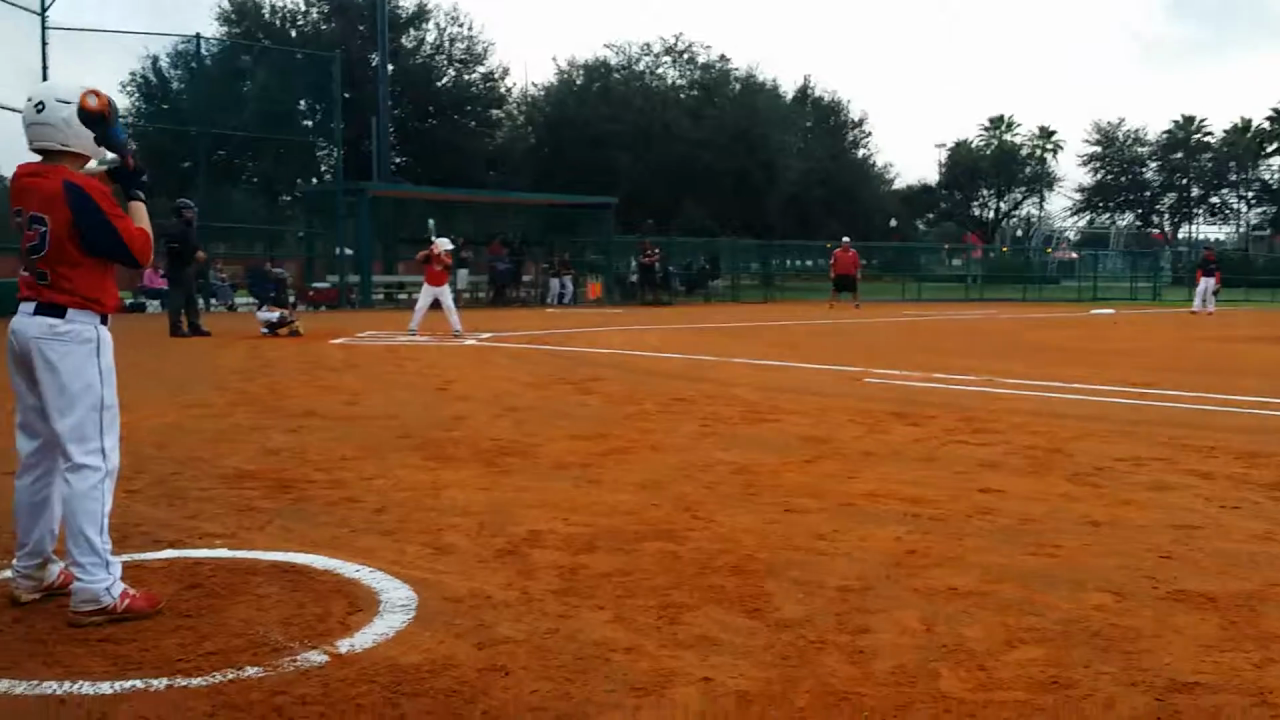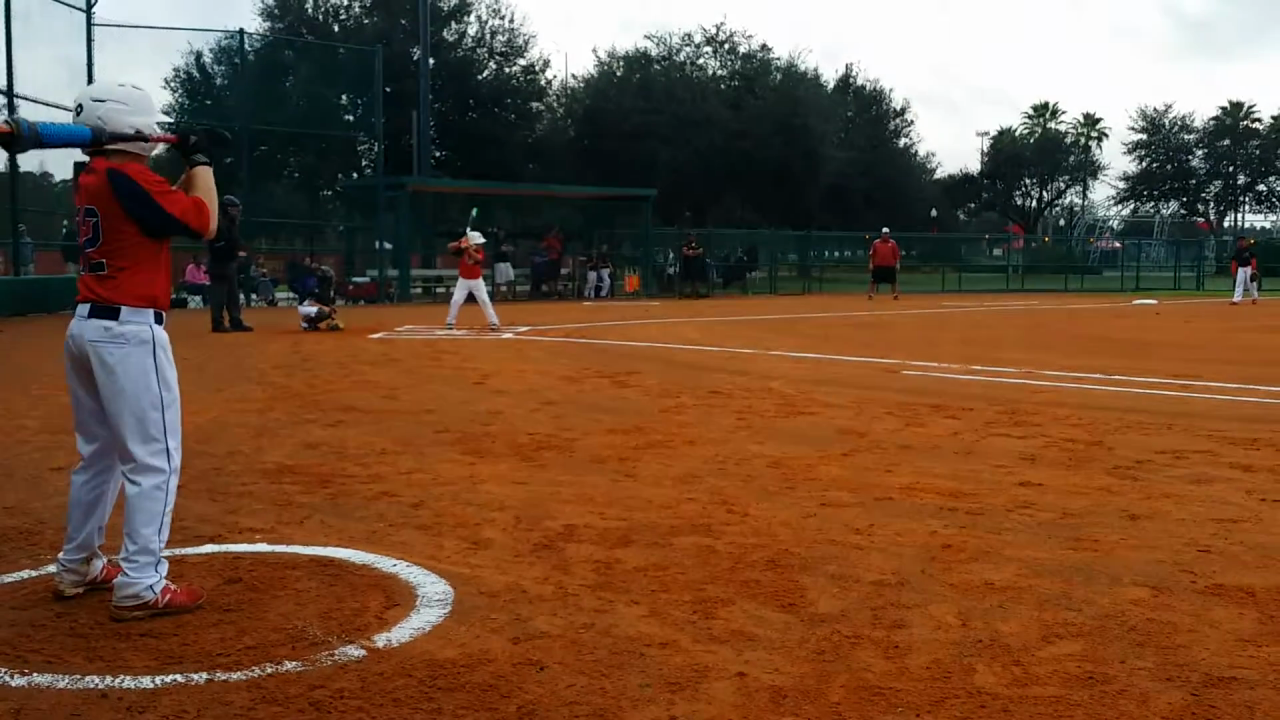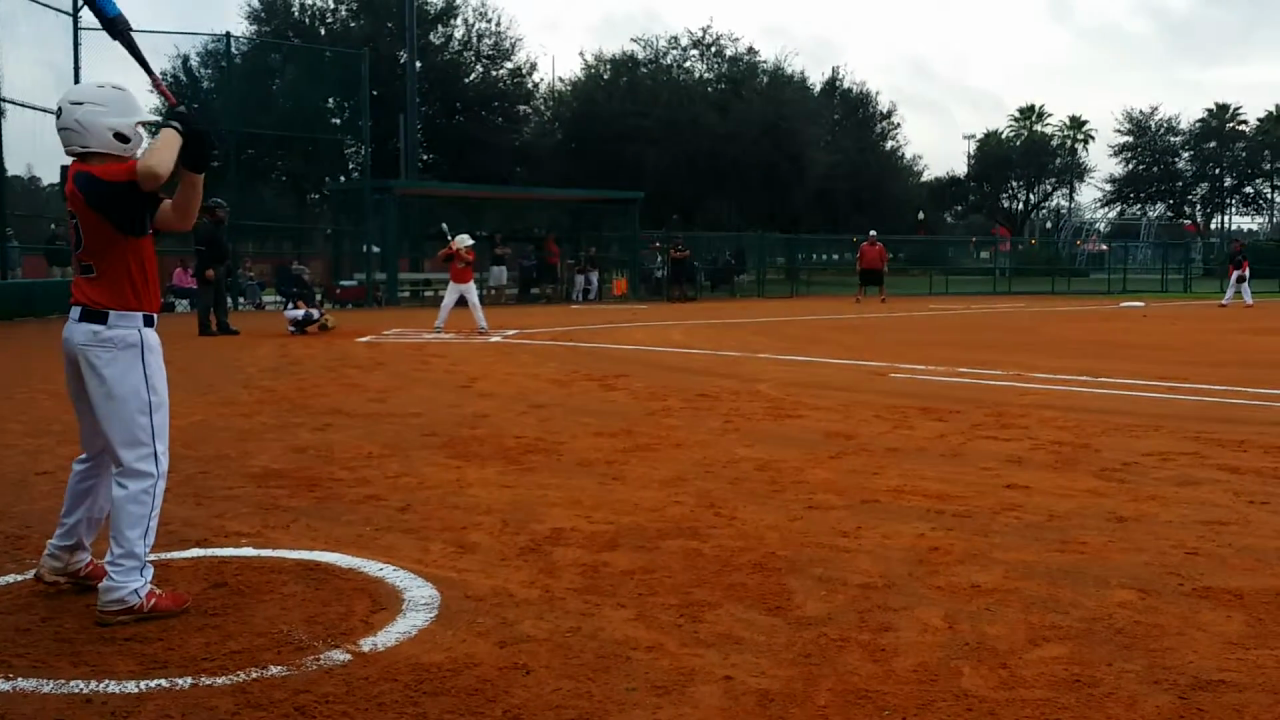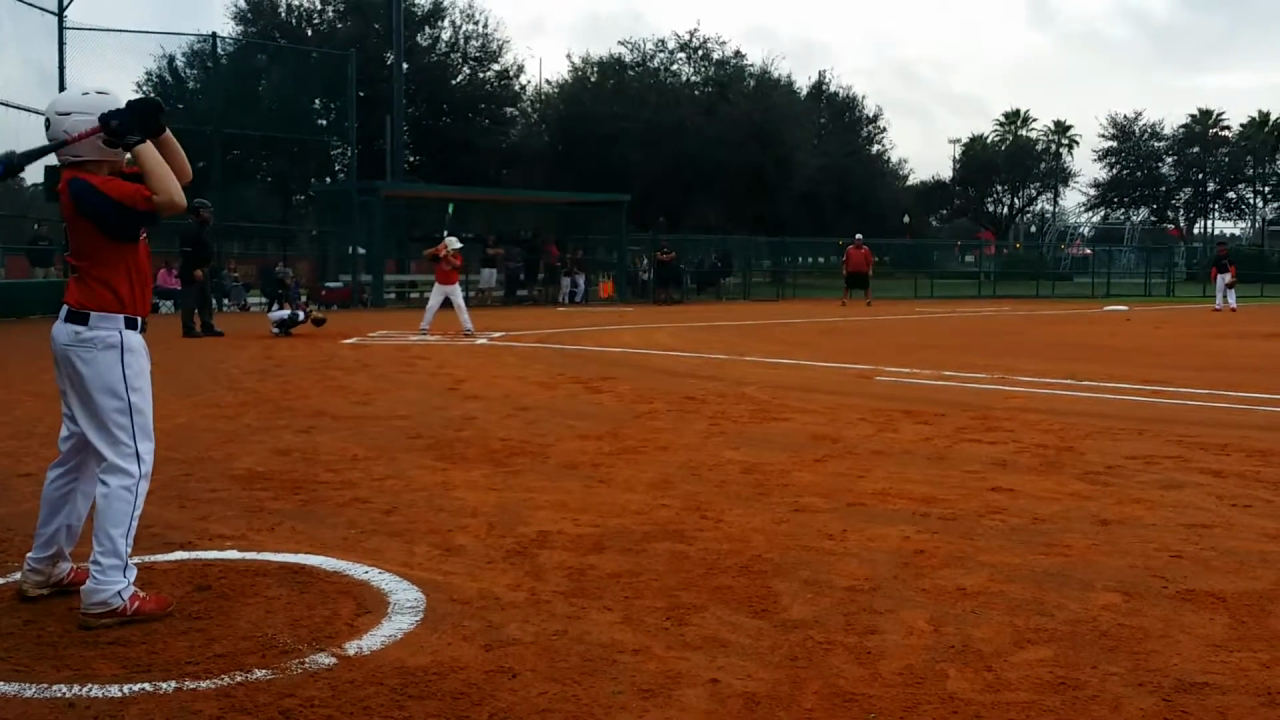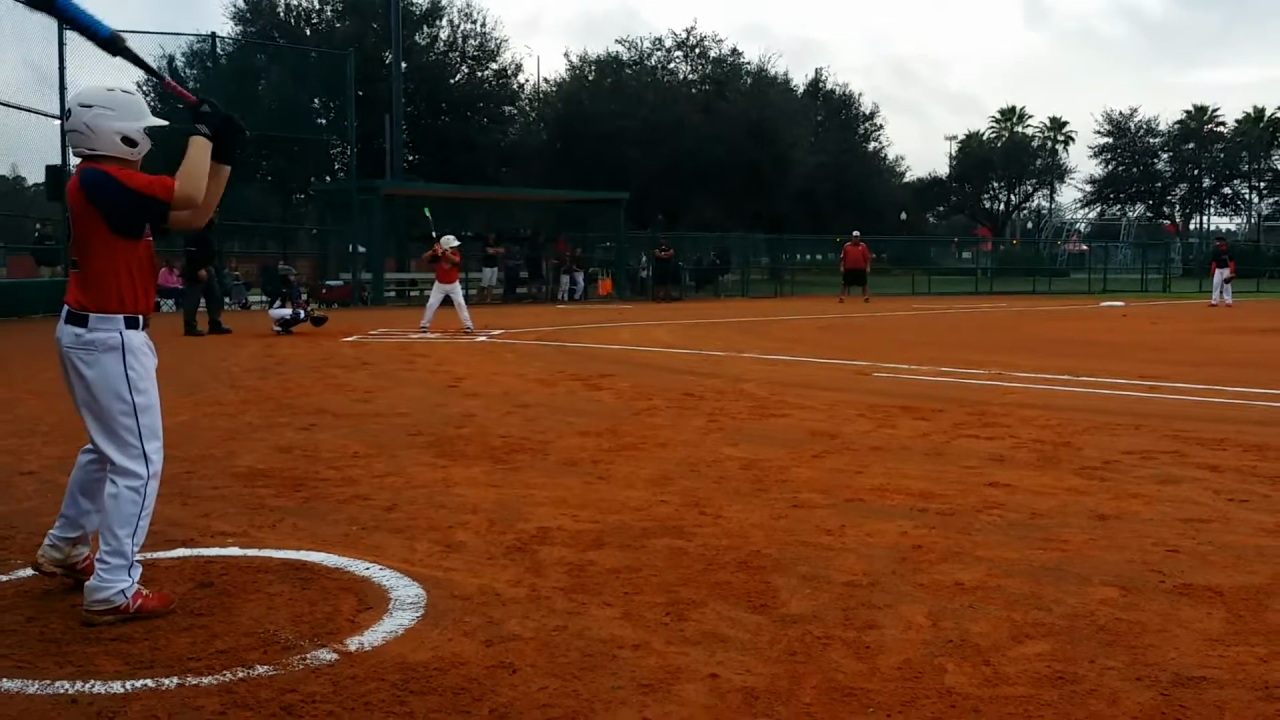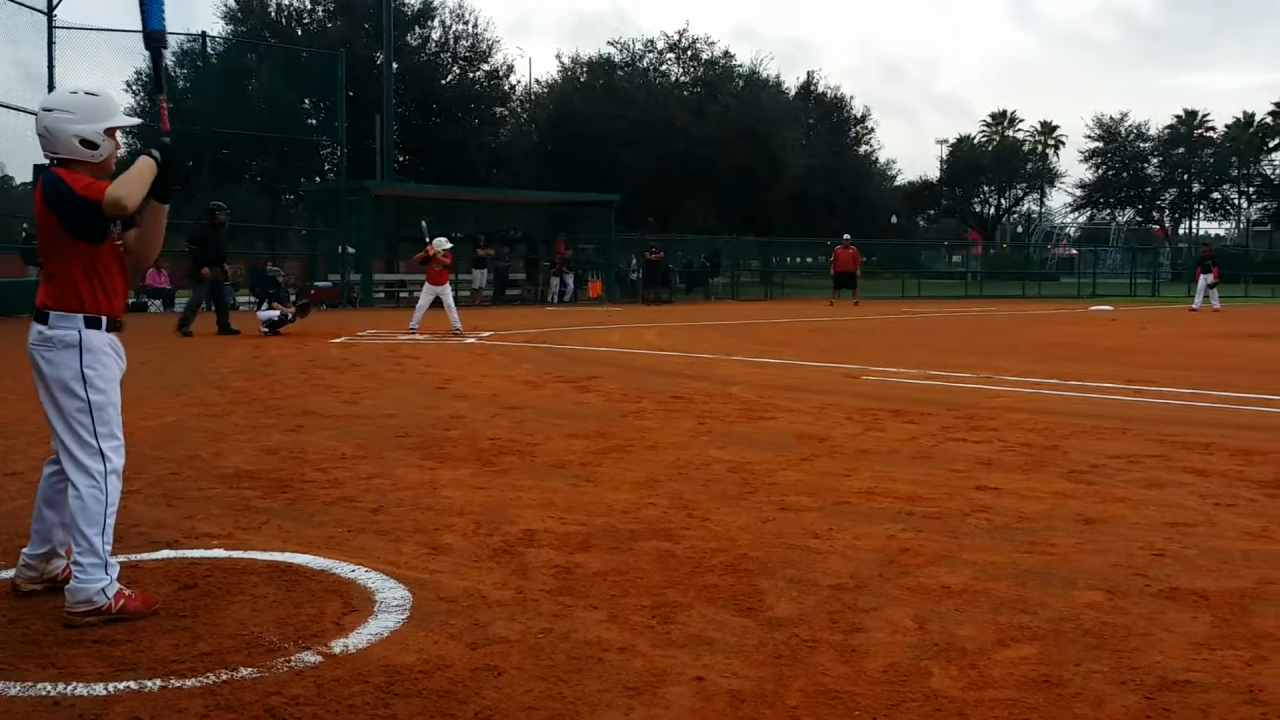
dt=0.5s
person 1, frame 1
left shoulder: (25, 181)
right shoulder: (82, 192)
right elbow: (141, 253)
left wrist: (110, 183)
right wrist: (133, 192)
left hip: (29, 325)
right hip: (72, 332)
left knee: (38, 455)
right knee: (89, 458)
left ankle: (32, 572)
right ankle: (93, 591)
person 1, frame 2
left shoulder: (95, 179)
right shoulder: (125, 177)
left elbow: (173, 205)
right elbow: (205, 222)
left wrist: (198, 162)
right wrist: (198, 160)
left hip: (87, 326)
right hip: (129, 331)
left knee: (99, 454)
right knee: (155, 459)
left ankle: (77, 566)
right ankle: (140, 586)
person 1, frame 3
left shoulder: (99, 181)
right shoulder: (94, 177)
left elbow: (178, 219)
right elbow: (153, 171)
left wrist: (195, 164)
right wrist: (177, 126)
left hip: (88, 329)
right hip: (120, 334)
left knee: (101, 451)
right knee: (142, 461)
left ankle: (64, 558)
right ankle: (125, 592)
person 1, frame 4
left shoulder: (104, 182)
right shoulder: (87, 187)
left elbow: (181, 173)
right elbow: (173, 201)
left wrist: (153, 126)
right wrist: (138, 140)
left hip: (83, 331)
right hip: (105, 336)
left knee: (78, 454)
right knee: (126, 461)
left ankle: (44, 568)
right ankle: (107, 593)
person 1, frame 5
left shoulder: (113, 183)
right shoulder: (100, 180)
left elbow: (196, 215)
right elbow: (189, 195)
left wrist: (223, 152)
right wrist: (202, 130)
left hip: (91, 330)
right hip: (109, 336)
left knee: (107, 448)
right knee: (137, 461)
left ankle: (64, 547)
right ankle: (111, 591)
person 1, frame 6
left shoulder: (91, 189)
right shoulder: (61, 183)
left elbow: (144, 253)
right elbow: (122, 201)
left wrist: (159, 192)
right wrist: (151, 157)
left hip: (89, 336)
right hip: (75, 338)
left knee: (72, 454)
right knee: (99, 459)
left ankle: (40, 563)
right ankle: (92, 592)
